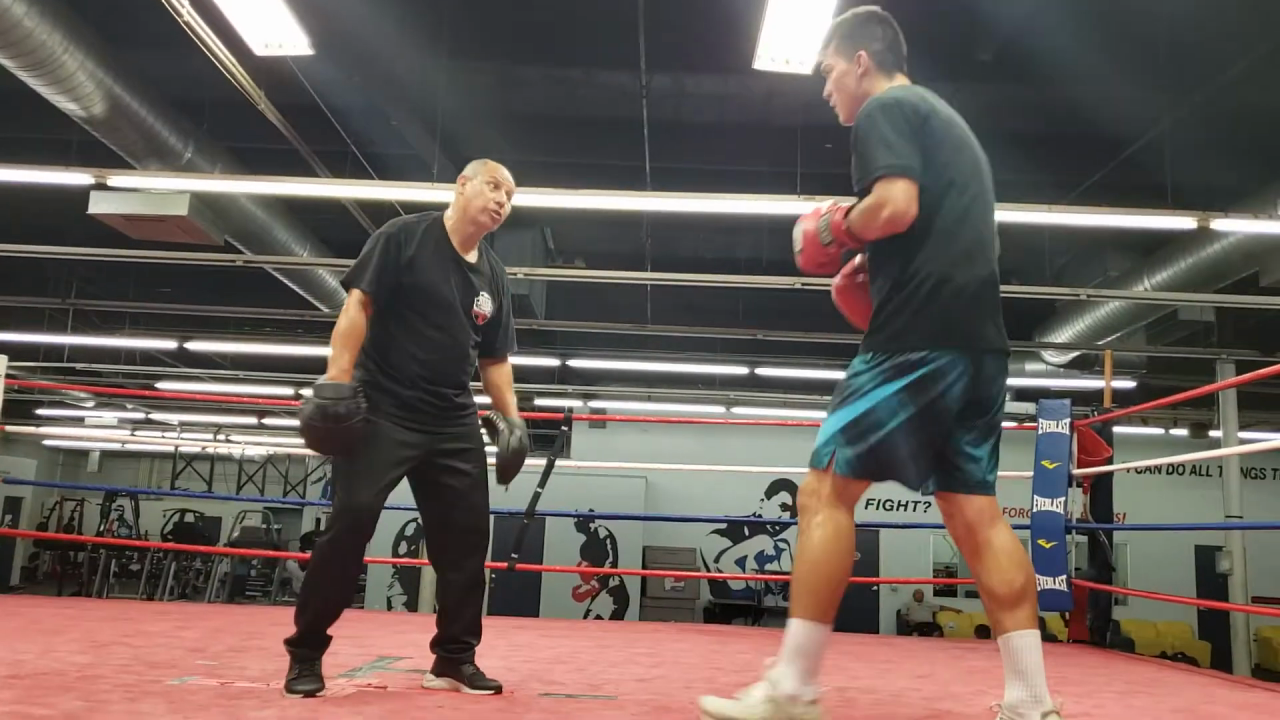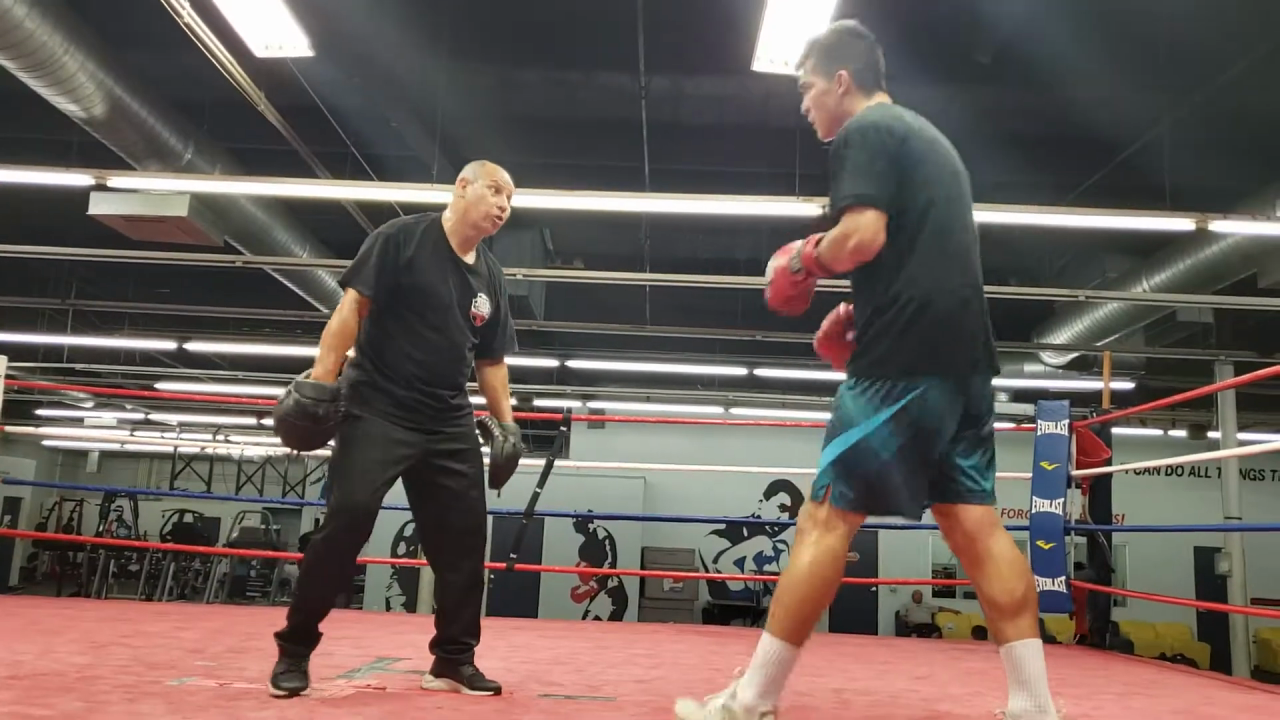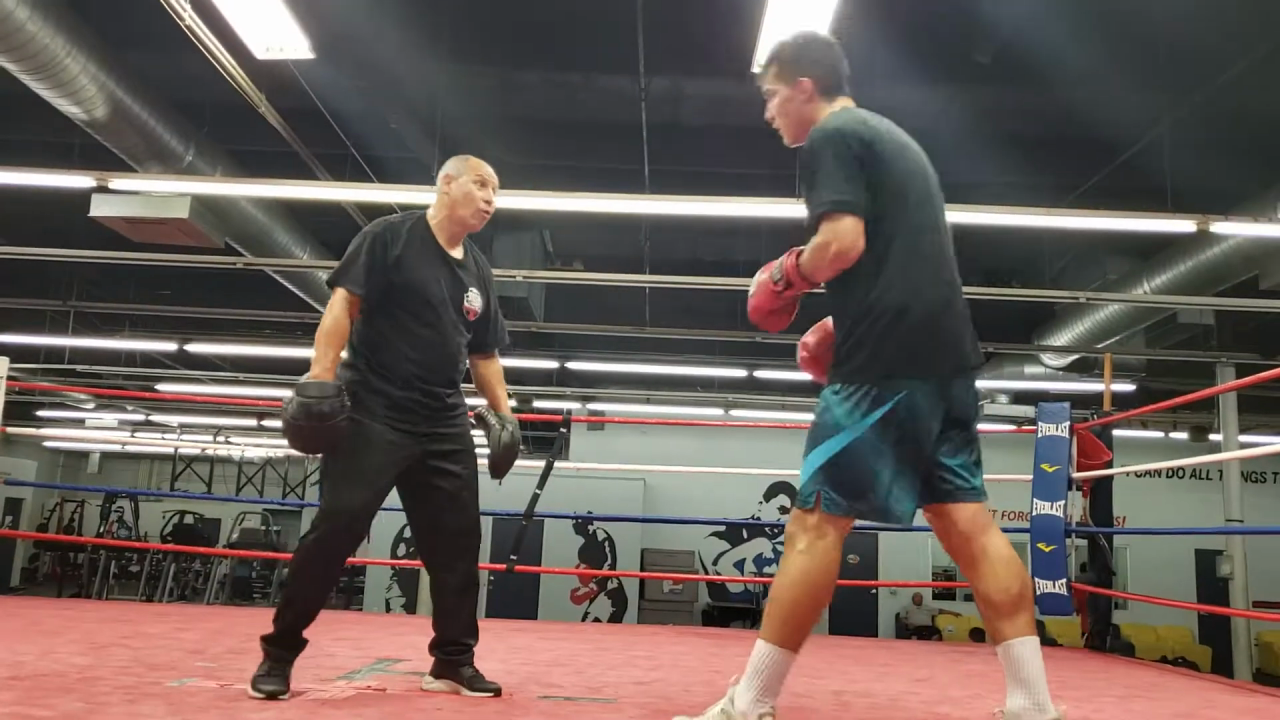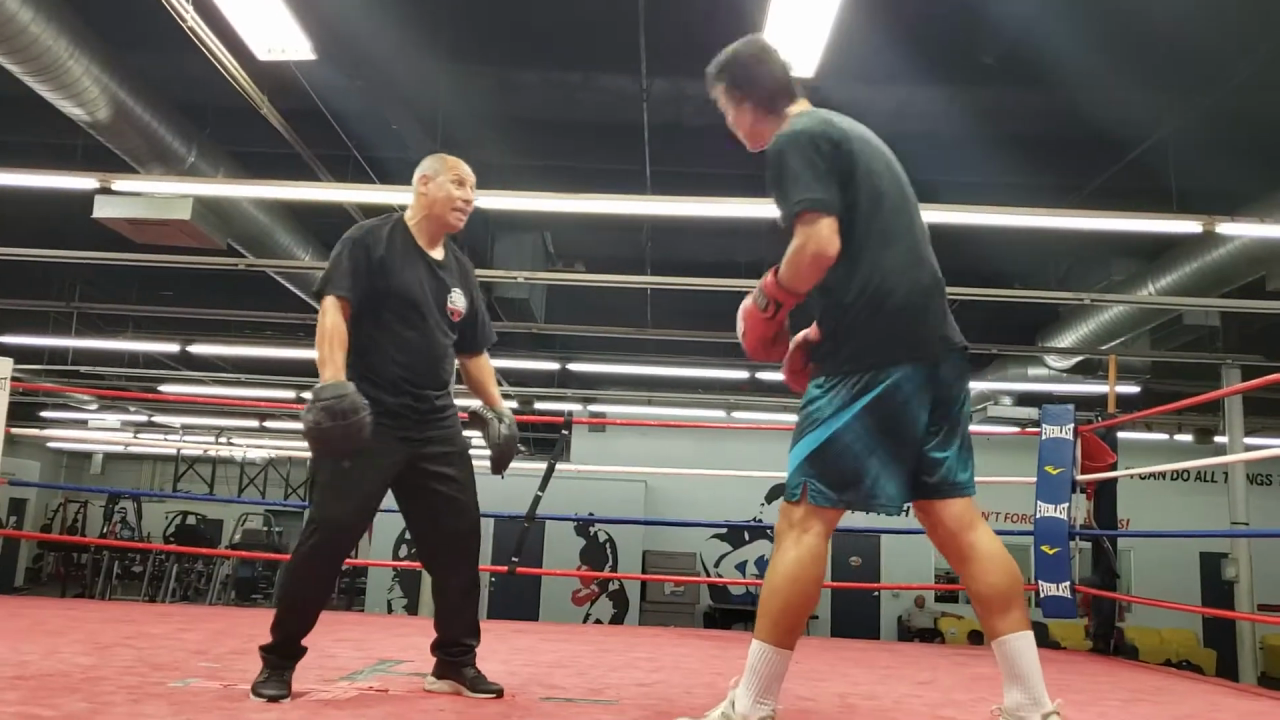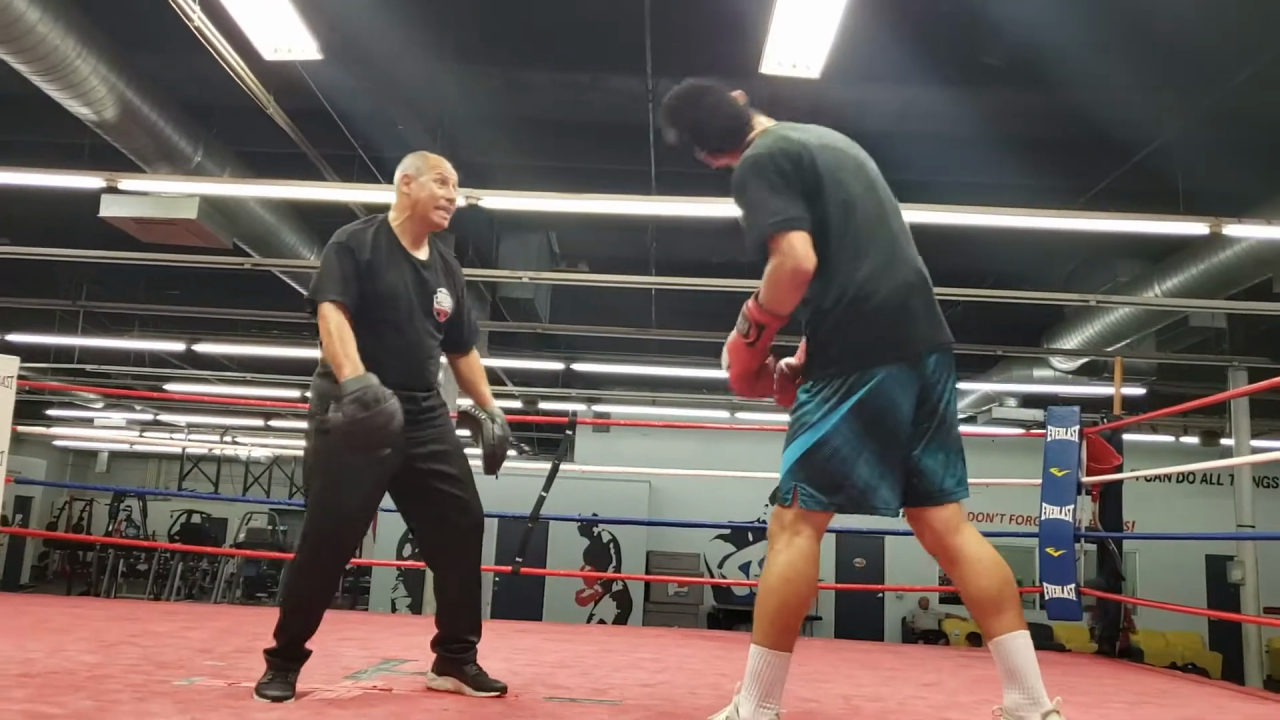
dt=0.1s
person 1, frame 1
left shoulder: (884, 110)
right shoulder: (952, 123)
left elbow: (896, 205)
left wrist: (831, 231)
left hip: (916, 340)
right hip: (976, 342)
left knee: (827, 490)
right knee: (974, 510)
person 1, frame 2
left shoulder: (864, 135)
right shoulder: (930, 140)
left elbow: (864, 237)
left wrist: (802, 266)
left hip: (901, 361)
right hip: (965, 358)
left knee: (827, 518)
right knee: (975, 527)
person 1, frame 3
left shoulder: (834, 140)
right shoulder: (897, 140)
left elbow: (845, 243)
left wrist: (786, 280)
left hip: (882, 365)
right hip: (945, 359)
left knee: (815, 523)
right knee: (968, 527)
person 1, frame 4
left shoulder: (794, 143)
right shoulder: (857, 136)
left elbow: (820, 245)
left wrist: (768, 302)
right wrist: (824, 332)
left hip: (871, 354)
right hip: (934, 346)
left knee: (804, 517)
right knee: (958, 520)
person 1, frame 5
left shoulder: (762, 162)
right shoulder: (830, 143)
left elbow: (797, 262)
left wrist: (753, 332)
right wrist: (811, 348)
left hip: (860, 357)
right hip: (923, 346)
left knee: (795, 522)
right knee: (946, 524)
person 2, frame 1
left shoulder: (493, 275)
right shoulder: (404, 237)
left elbow: (494, 356)
right elbow: (357, 305)
left wrist: (510, 419)
right wrist: (337, 380)
left hip: (453, 421)
right hip: (382, 410)
left knee: (466, 534)
right knee: (351, 520)
left ankle: (454, 658)
right ankle: (307, 650)
person 2, frame 2
left shoulder: (490, 275)
right shoulder: (401, 238)
left elbow: (491, 357)
right elbow: (353, 304)
left wrist: (504, 420)
right wrist: (322, 376)
left hip: (448, 421)
right hip: (377, 409)
left knee: (464, 535)
right knee: (348, 519)
left ankle: (453, 658)
right ankle: (295, 646)
person 2, frame 3
left shoulder: (479, 270)
right shoulder: (389, 237)
left elbow: (484, 352)
right elbow: (344, 304)
left wrist: (502, 415)
right wrist: (321, 377)
left hip: (443, 421)
right hip: (372, 411)
left knee: (458, 536)
right knee: (339, 522)
left ankle: (453, 660)
right ankle: (281, 650)
person 2, frame 4
left shoulder: (461, 270)
right shoulder: (369, 240)
left elbow: (472, 349)
right elbow: (333, 308)
left wrist: (496, 409)
right wrist: (333, 381)
left hip: (432, 421)
right hip: (363, 415)
left knee: (458, 534)
right knee: (330, 533)
left ankle: (454, 661)
right ankle: (280, 658)
person 2, frame 5
left shoulder: (446, 268)
right shoulder: (356, 243)
left elbow: (462, 348)
right elbow: (331, 313)
left wrist: (488, 410)
right wrist: (354, 379)
left hip: (425, 422)
right hip: (358, 415)
left knee: (461, 529)
right knee: (329, 536)
left ankle: (455, 659)
right ankle: (284, 660)
